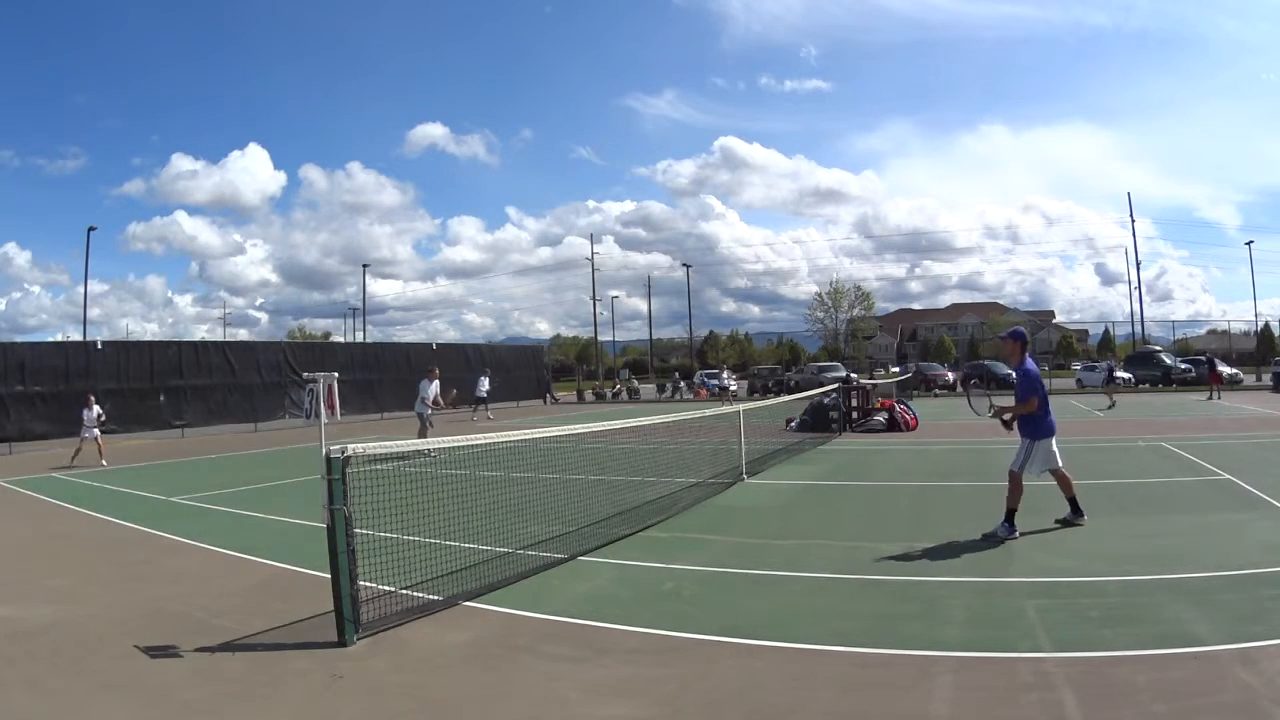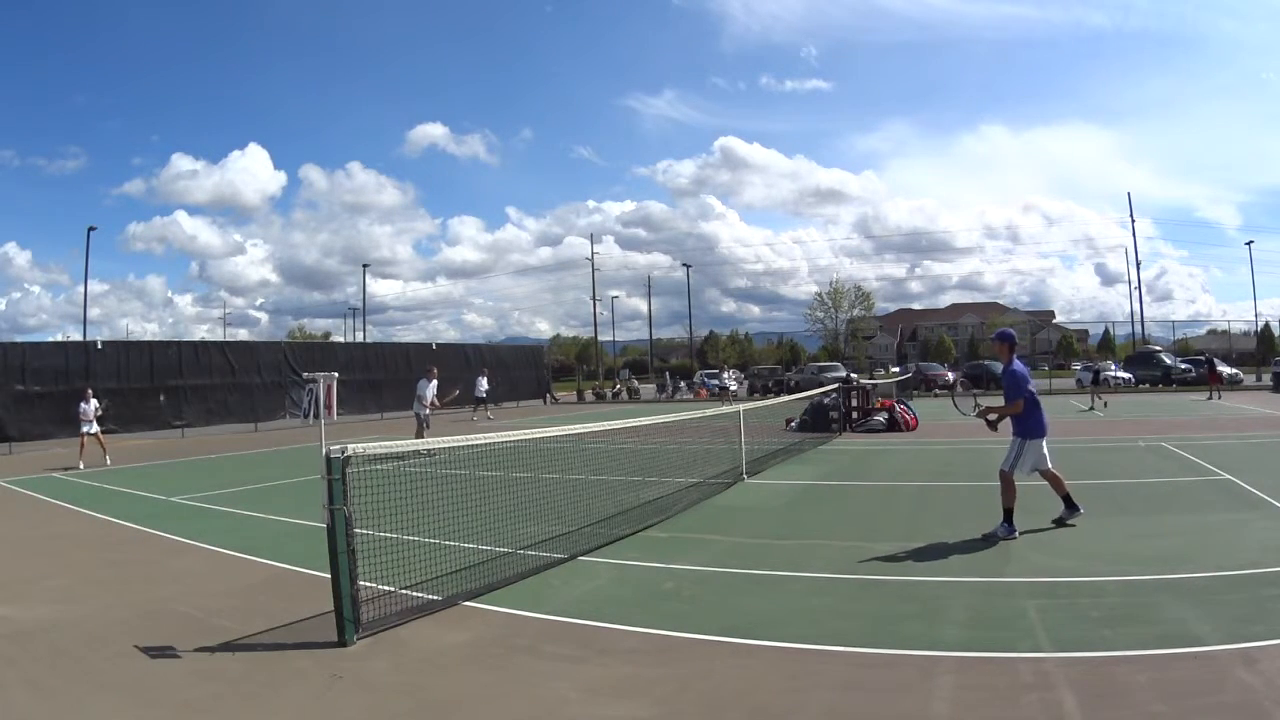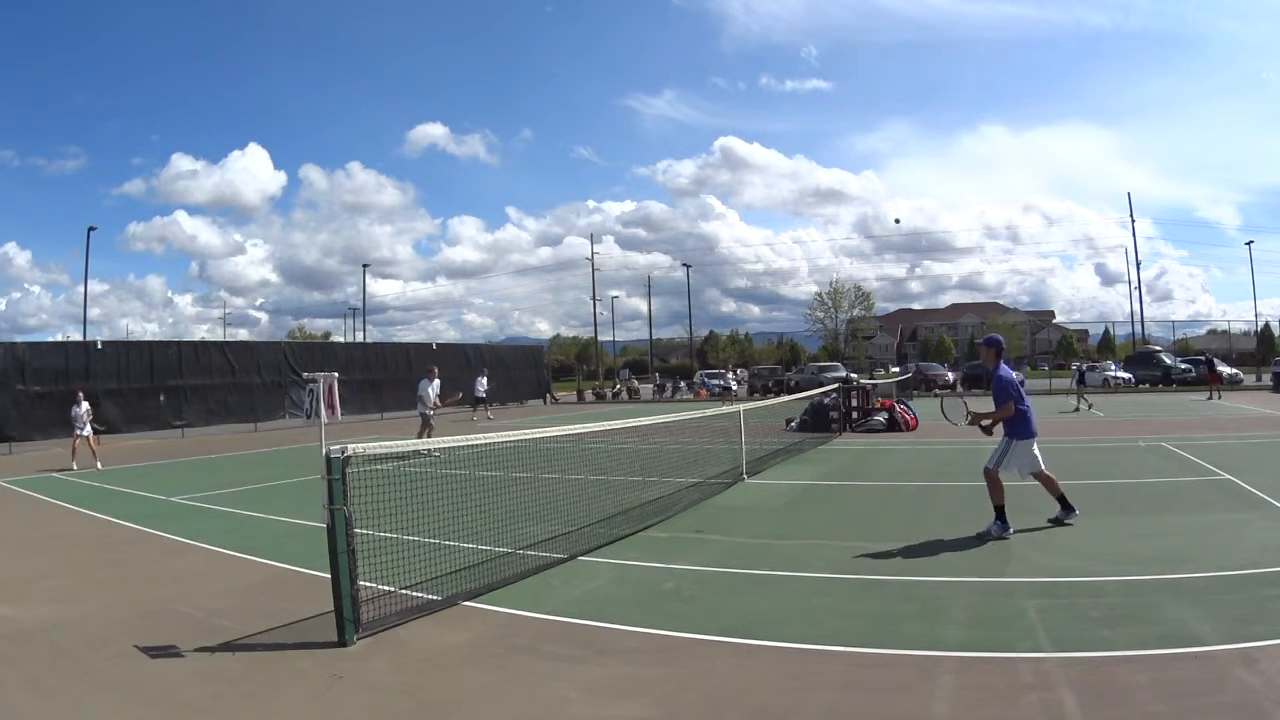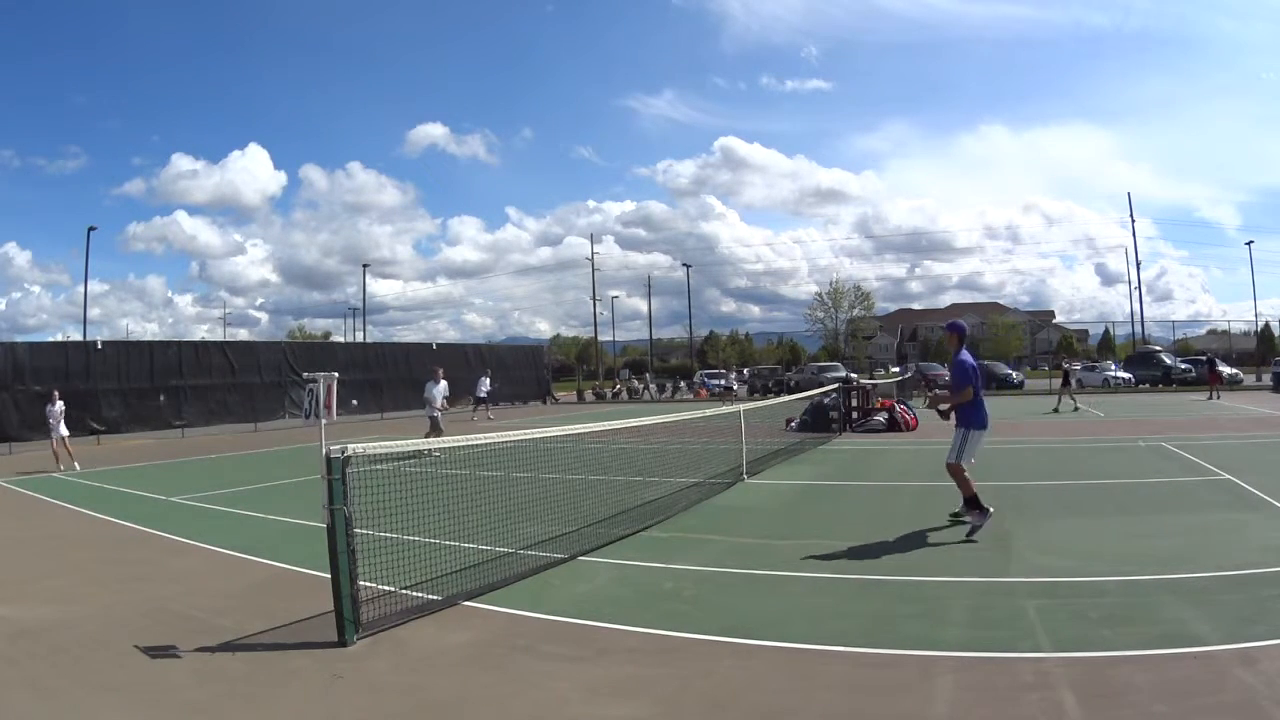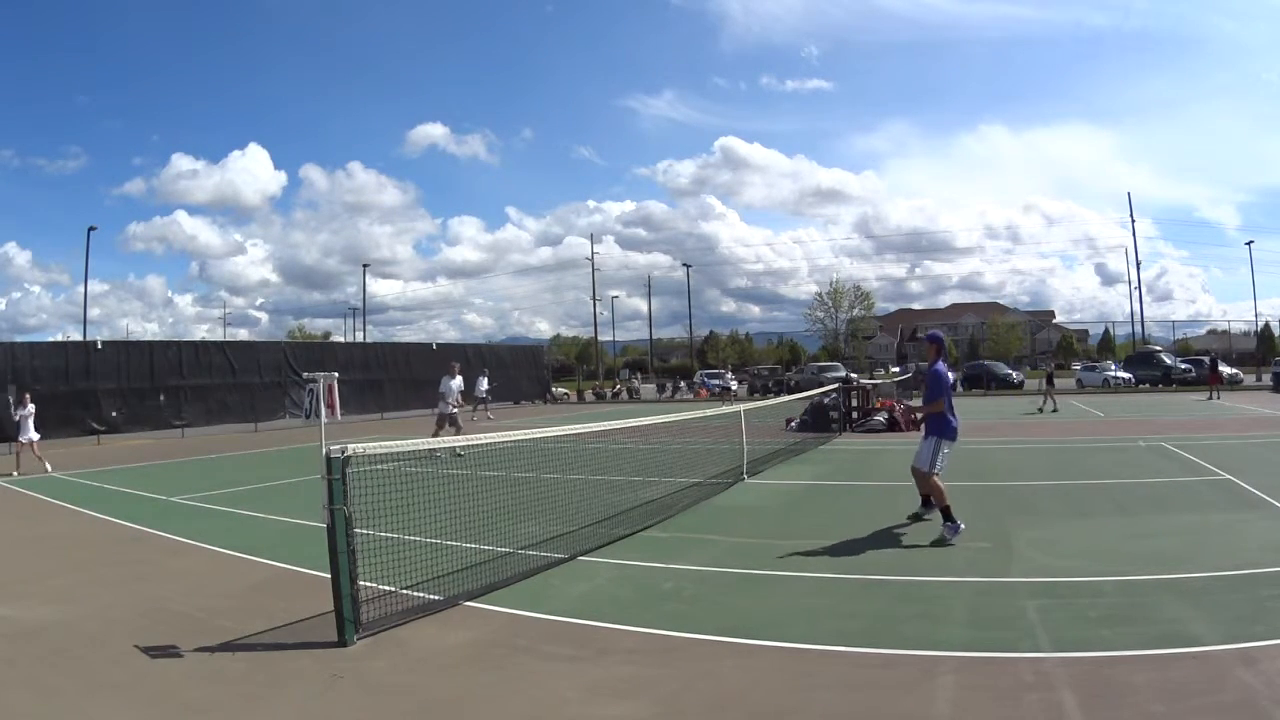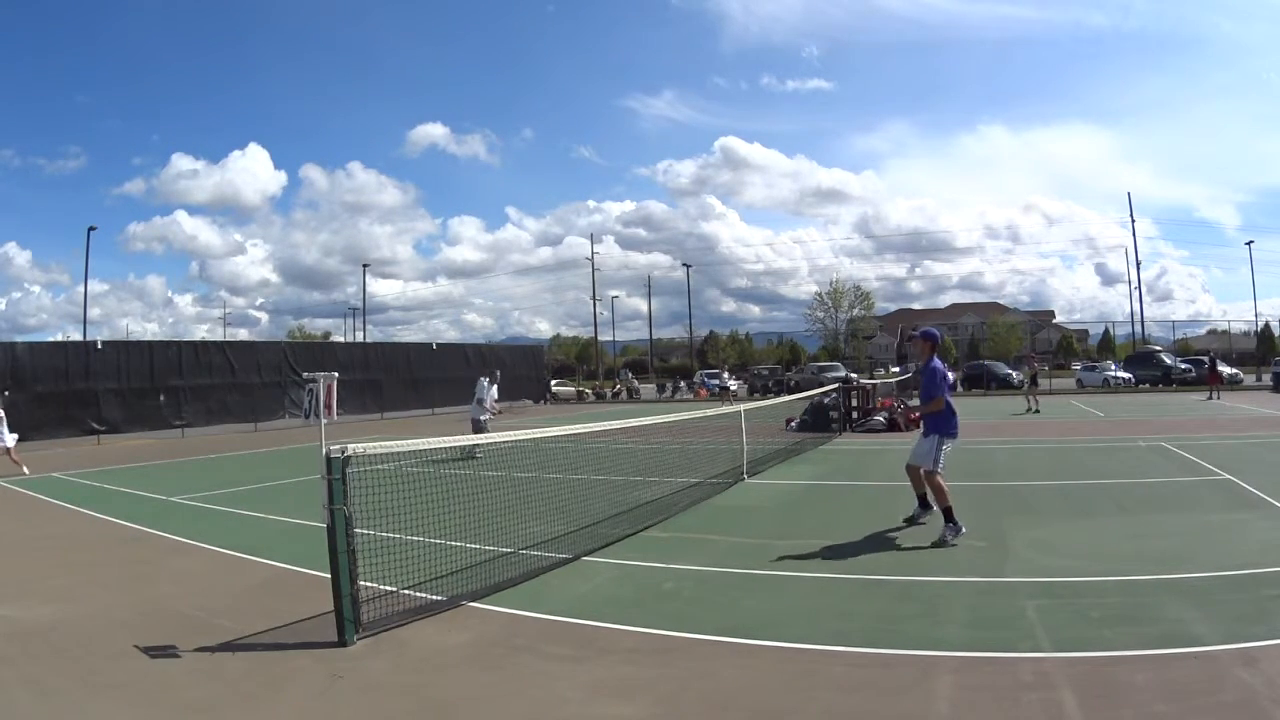
dt=0.4s
person 1, frame 1
left shoulder: (1026, 370)
right shoulder: (1022, 368)
left elbow: (1031, 405)
left wrist: (1005, 410)
right wrist: (1010, 417)
left hip: (1036, 432)
right hip: (1043, 429)
left knee: (1015, 474)
right knee: (1057, 470)
left ankle: (1009, 526)
right ankle: (1076, 512)
person 1, frame 2
left shoulder: (1013, 372)
right shoulder: (1013, 368)
left elbow: (1017, 406)
left wrist: (991, 410)
right wrist: (997, 418)
left hip: (1027, 432)
right hip: (1035, 428)
left knee: (1006, 474)
right knee: (1045, 470)
left ankle: (1008, 526)
right ankle: (1071, 507)
person 1, frame 3
left shoulder: (1000, 377)
right shoulder: (1001, 373)
left elbow: (1008, 410)
left wrist: (982, 417)
right wrist: (990, 425)
left hip: (1018, 434)
right hip: (1025, 431)
left knee: (990, 472)
right knee: (1039, 472)
left ankle: (1001, 524)
right ankle: (1067, 509)
person 1, frame 4
left shoulder: (962, 361)
right shoulder: (961, 359)
left elbow: (968, 394)
left wrist: (939, 400)
right wrist: (948, 409)
left hip: (971, 422)
right hip: (970, 420)
left knee: (953, 466)
right knee: (956, 464)
left ankle: (979, 510)
right ankle: (969, 505)
person 1, frame 5
left shoulder: (937, 372)
right shoulder: (933, 370)
left elbow: (940, 405)
left wrist: (914, 410)
right wrist: (920, 419)
left hip: (941, 432)
right hip: (933, 431)
left knee: (929, 475)
right knee: (917, 469)
left ankle: (951, 524)
right ankle: (927, 505)
person 1, frame 6
left shoulder: (934, 368)
right shoulder: (927, 368)
left elbow: (939, 403)
left wrist: (913, 410)
right wrist: (916, 417)
left hip: (941, 431)
right hip: (931, 429)
left knee: (932, 474)
right knee: (912, 467)
left ankle: (953, 526)
right ankle: (924, 506)
